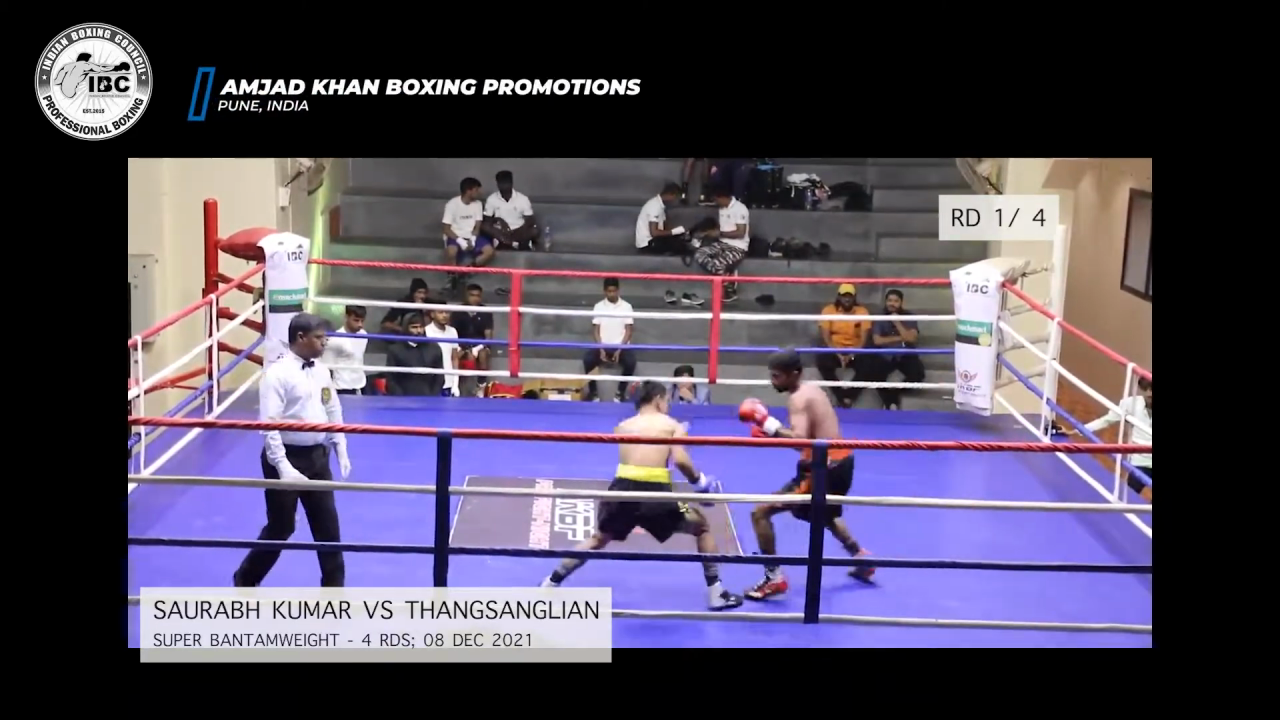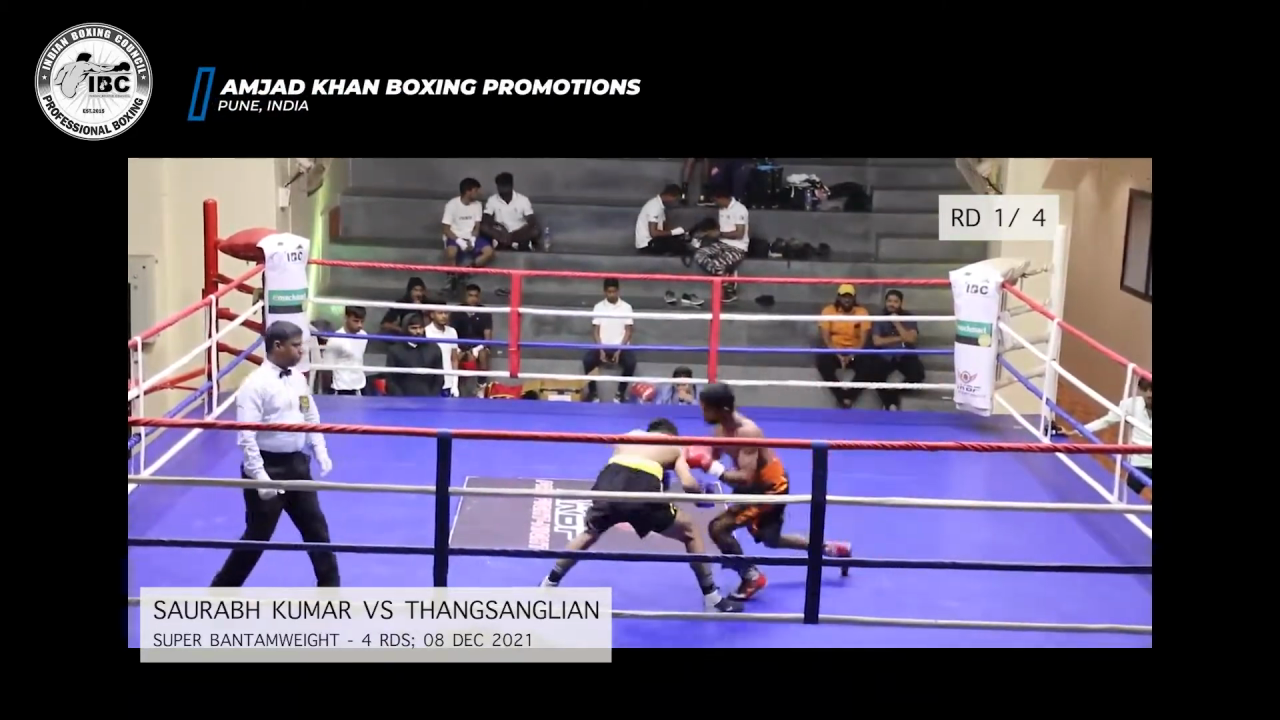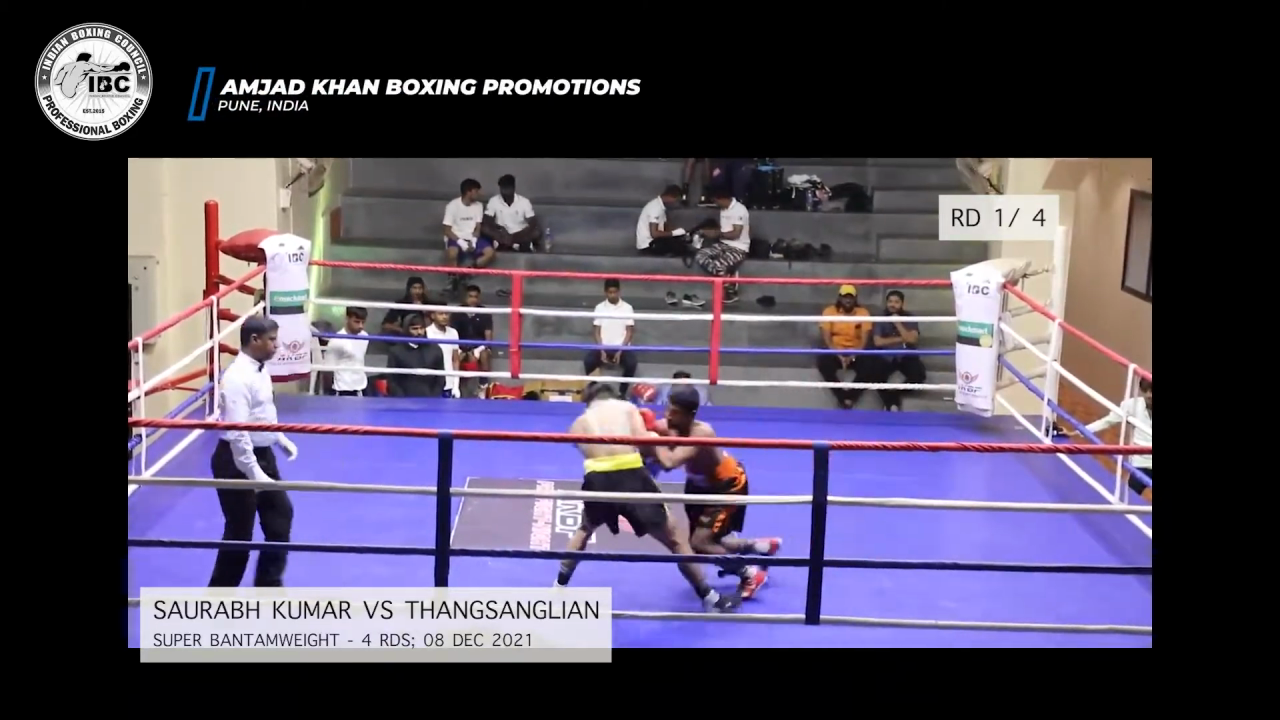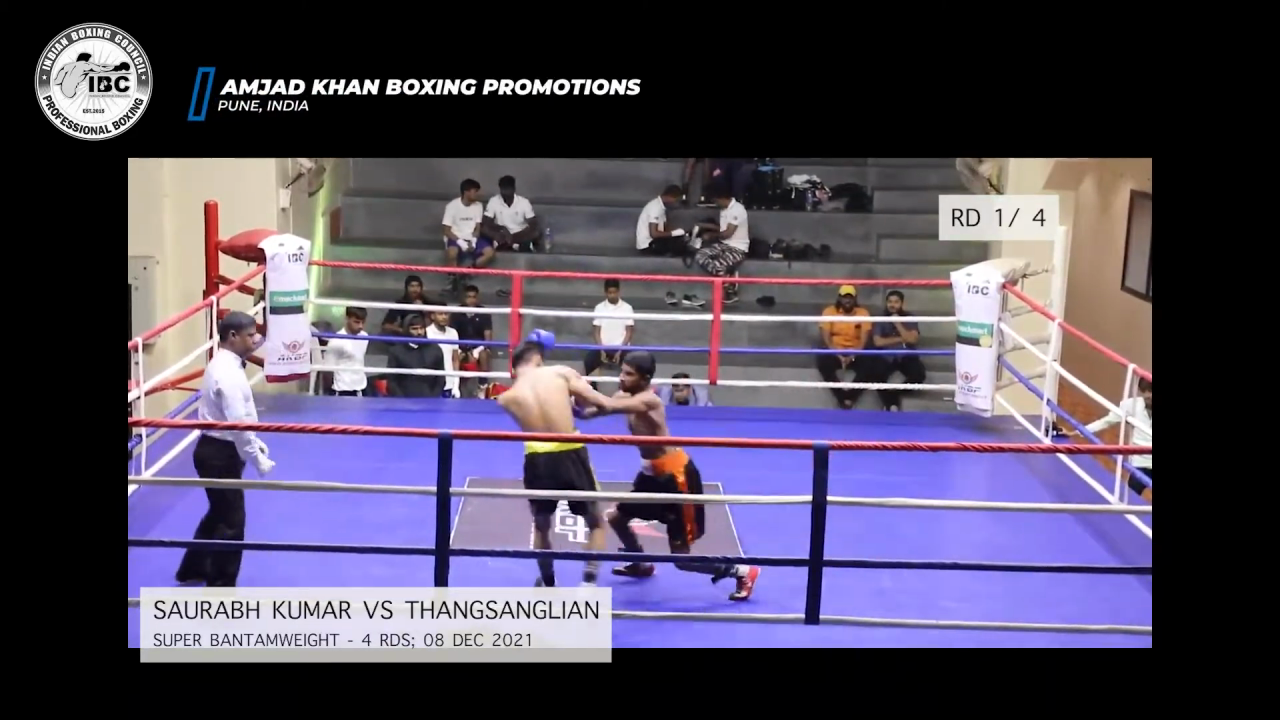
dt=0.2s
person 1, frame 1
left shoulder: (321, 371)
right shoulder: (277, 375)
left elbow: (334, 413)
right elbow: (268, 425)
left wrist: (341, 450)
right wrist: (283, 466)
left hip: (317, 457)
right hip: (287, 459)
left knee: (328, 526)
right knee: (280, 528)
left ankle: (333, 589)
right ankle: (245, 580)
person 1, frame 2
left shoulder: (298, 379)
right shoulder: (255, 384)
left elbow: (311, 418)
right elbow: (246, 436)
left wrist: (321, 452)
right wrist: (260, 477)
left hip: (297, 464)
right hip: (268, 467)
left knee: (316, 527)
right knee: (258, 535)
left ankle: (330, 586)
right ankle: (223, 590)
person 1, frame 3
left shoulder: (261, 372)
right shoulder: (237, 379)
right elbow: (237, 431)
left wrist: (282, 439)
right wrist: (253, 472)
left hip: (263, 455)
right hip: (239, 462)
left knee: (280, 514)
right knee: (240, 530)
left ankle: (269, 580)
person 1, frame 4
left shoulder: (228, 366)
right shoulder: (227, 372)
right elbow: (239, 423)
left wrist: (254, 443)
right wrist: (258, 459)
left hip: (219, 451)
right hip: (220, 455)
left knee: (220, 514)
right knee: (231, 522)
left ankle: (192, 568)
right ankle: (222, 587)
person 2, frame 1
left shoulder: (798, 398)
right shoulder: (813, 391)
left elbow: (798, 438)
left wrist: (767, 423)
right wrist: (771, 429)
left hip: (824, 467)
right hip: (841, 463)
left knee: (760, 514)
right knee: (826, 517)
left ankle: (774, 579)
right ankle: (862, 561)
person 2, frame 2
left shoulder: (746, 432)
right shoulder: (722, 425)
left elbow: (746, 478)
right elbow: (714, 453)
left wrist: (712, 468)
left hip: (770, 486)
right hip: (761, 484)
left knee: (718, 528)
right knee: (770, 539)
left ankle: (752, 578)
right ankle: (833, 549)
person 2, frame 3
left shoulder: (701, 432)
right shoulder: (667, 426)
left elbow: (668, 463)
left wrist: (653, 434)
left hip: (728, 485)
right hip: (700, 484)
left knee: (700, 543)
right knee: (706, 542)
left ankle: (751, 574)
right ankle: (763, 546)
person 2, frame 4
left shoulder: (647, 401)
right shoulder: (626, 398)
right elbow: (587, 413)
left hip: (676, 479)
right hip: (652, 475)
left knee: (682, 562)
right knee: (615, 519)
left ankle: (743, 572)
right ankle: (641, 565)
person 3, frame 1
left shoulder: (623, 426)
right shoulder: (671, 425)
right elbow: (682, 461)
right wrist: (700, 481)
left hip: (621, 489)
right hip: (654, 492)
left knee: (597, 540)
right knee: (702, 527)
left ankle: (552, 583)
right ankle: (717, 593)
person 3, frame 2
left shoulder: (627, 437)
right shoulder: (674, 446)
right elbow: (688, 484)
right hip: (644, 488)
left knee: (590, 533)
right knee: (689, 533)
left ankle: (550, 584)
right ankle: (714, 600)
person 3, frame 3
left shoulder: (577, 424)
right shoulder: (626, 407)
right elbow: (645, 440)
left hip: (597, 482)
right hip: (632, 479)
left knee: (584, 530)
right knee: (674, 541)
left ankle: (560, 588)
right ankle: (712, 599)
person 3, frame 4
left shoulder: (507, 398)
right shoulder: (561, 373)
right elbow: (603, 403)
left hip: (538, 461)
right hip: (572, 458)
left knee: (542, 526)
right knee: (596, 525)
left ankle: (547, 585)
right ankle: (589, 584)
